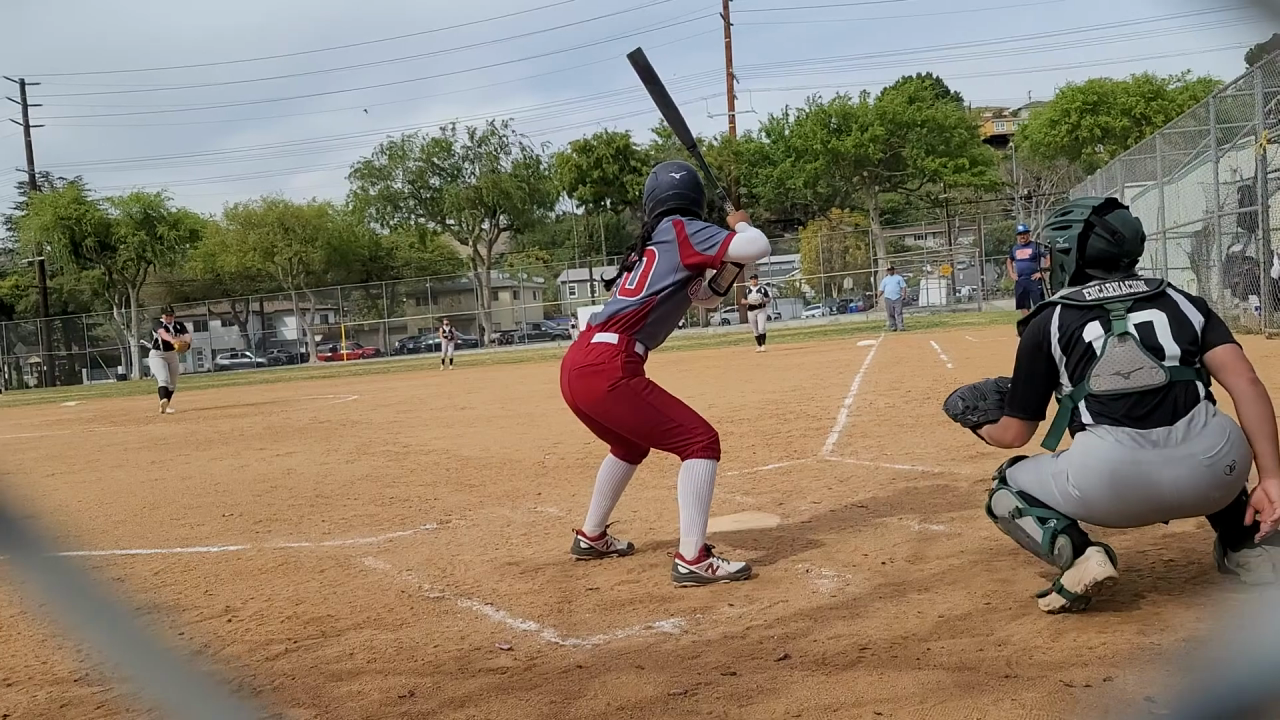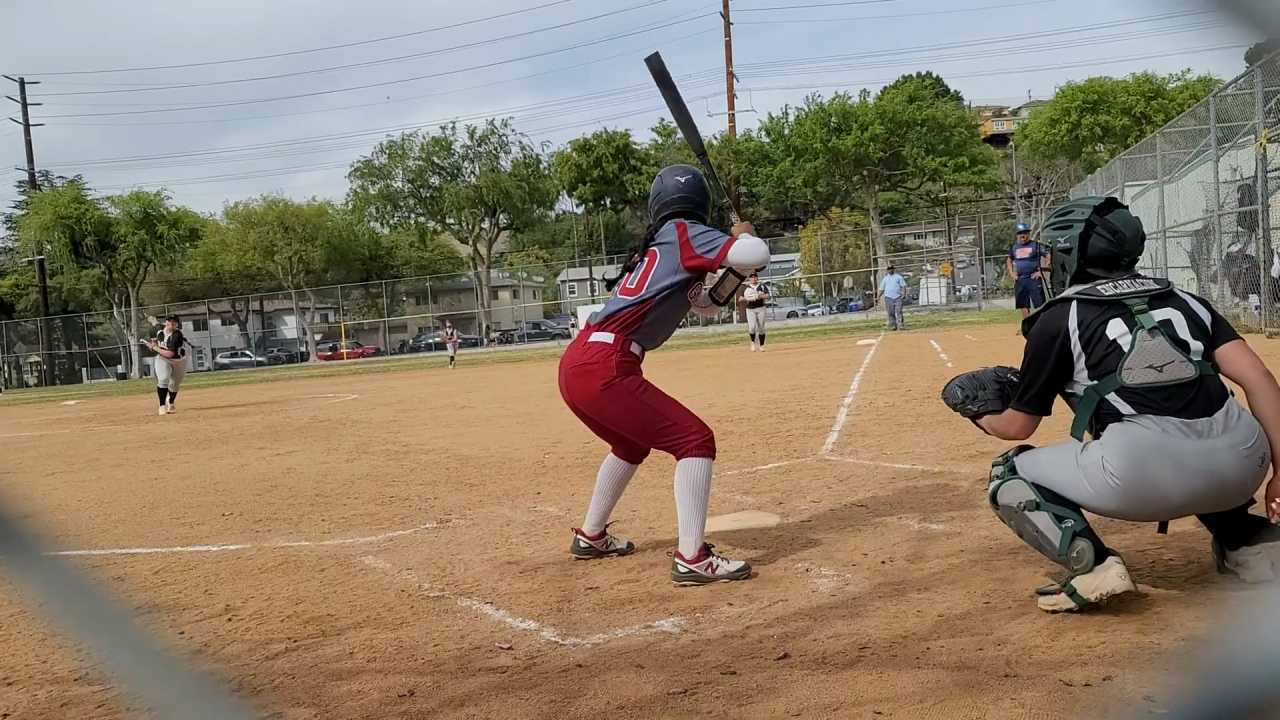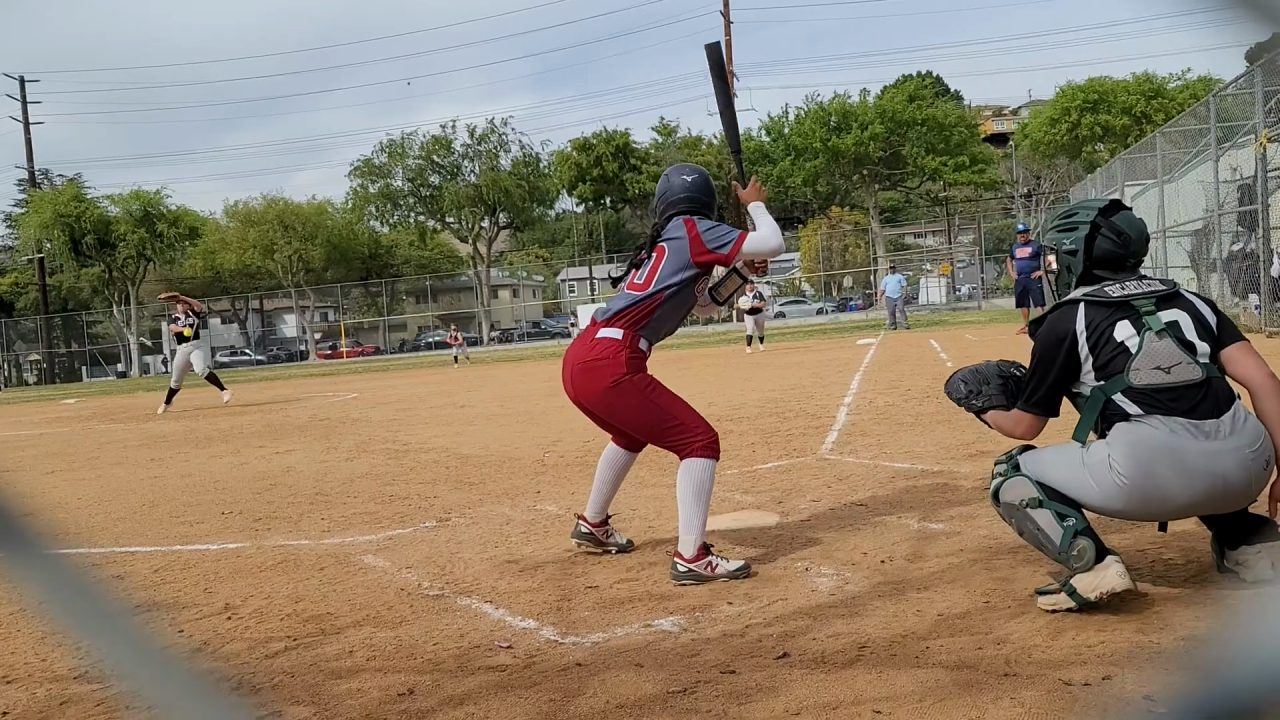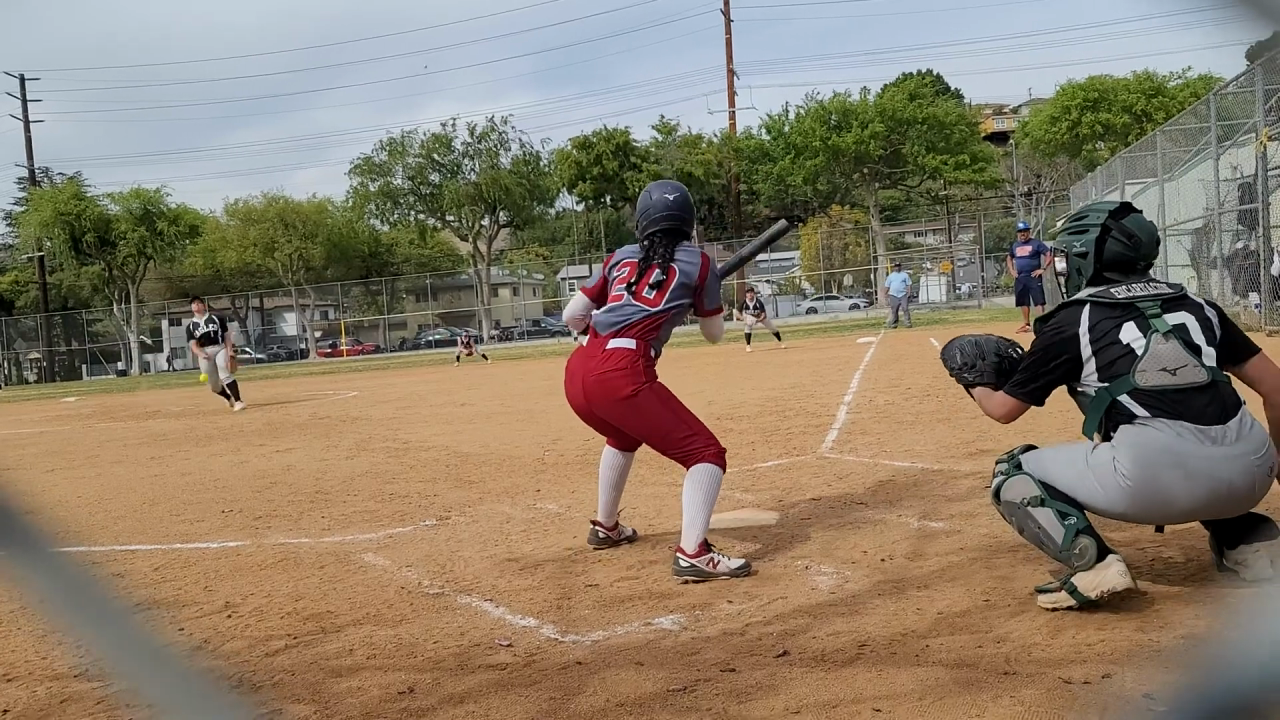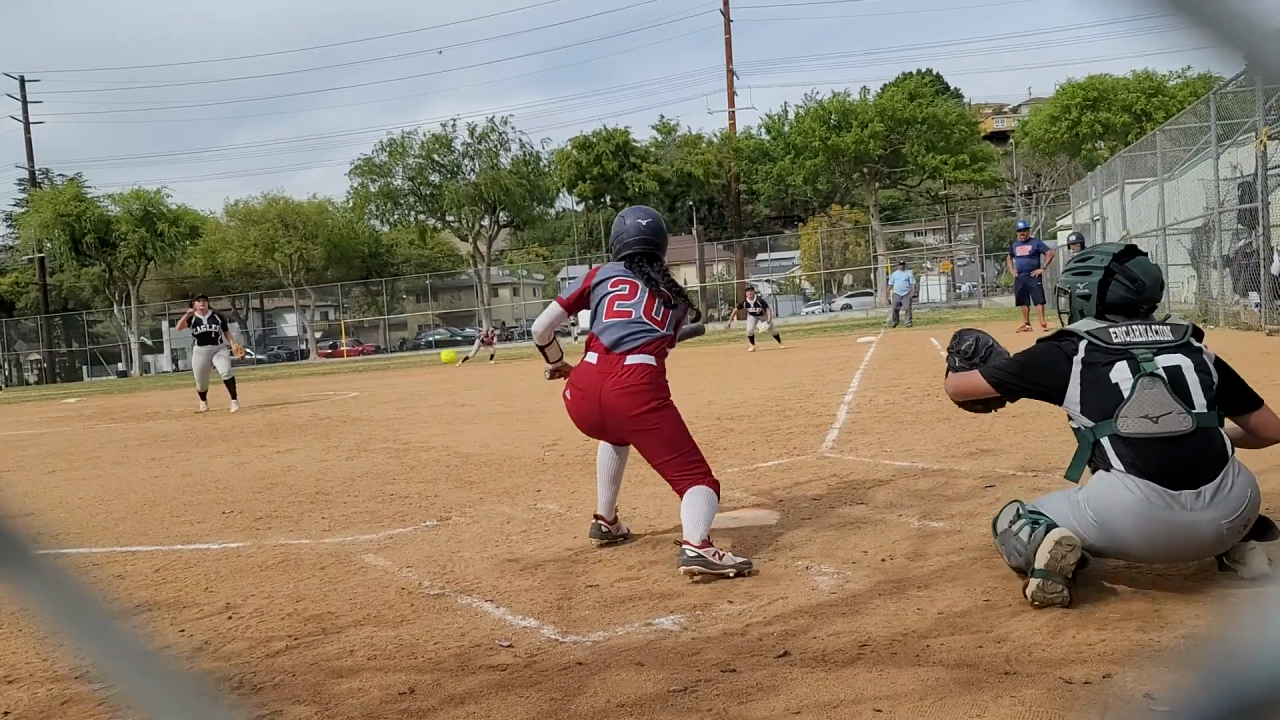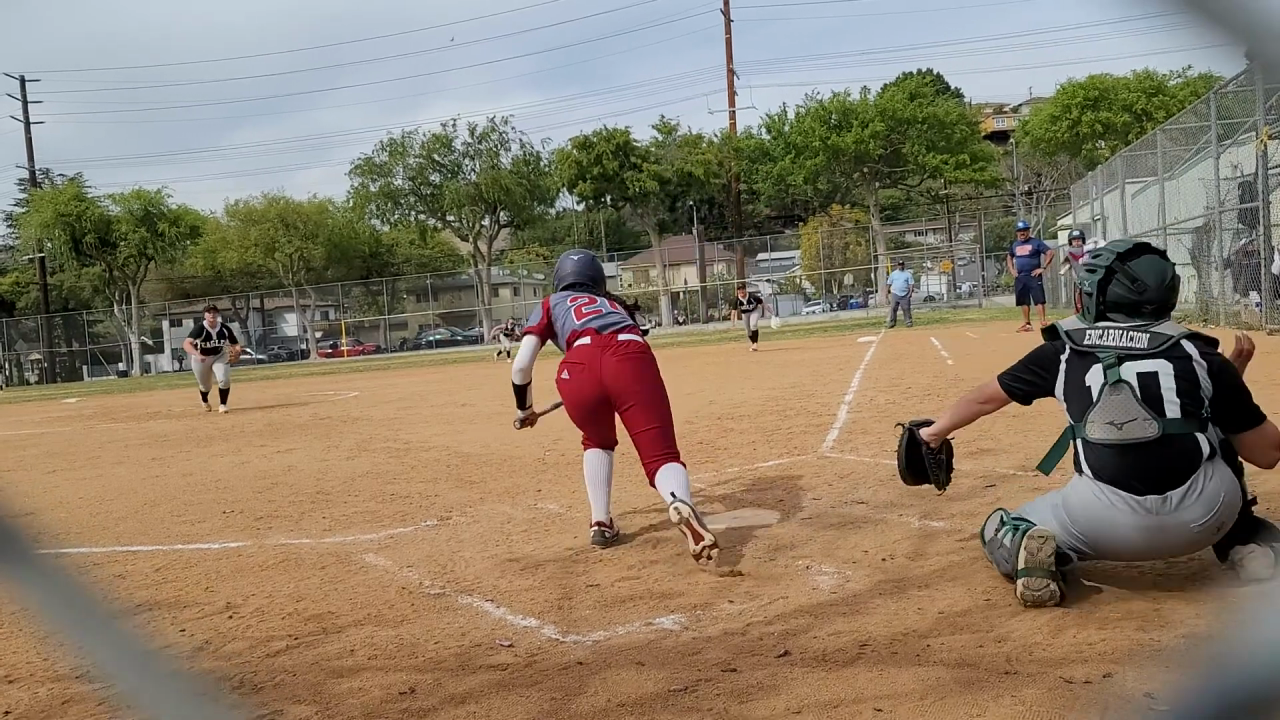
dt=0.3s
person 1, frame 1
left shoulder: (1049, 322)
right shoulder: (1180, 300)
left elbow: (1015, 433)
right elbow: (1246, 383)
left wrist: (980, 427)
left hip: (1113, 475)
right hip: (1211, 468)
left knee: (1008, 488)
left ankle: (1077, 556)
person 1, frame 2
left shoulder: (1058, 319)
right shoulder: (1183, 299)
left elbow: (1017, 426)
left wrist: (980, 416)
left hip: (1142, 470)
right hip: (1240, 460)
left knee: (1010, 475)
left ankle: (1090, 562)
right ankle: (1246, 542)
person 1, frame 3
left shoulder: (1066, 321)
right shoulder: (1188, 300)
left elbow: (1025, 425)
left wrist: (985, 408)
left hip: (1150, 469)
right hip: (1244, 464)
left knee: (1011, 476)
left ankle: (1091, 564)
person 1, frame 4
left shoulder: (1071, 322)
right shoulder: (1194, 304)
left elbow: (1004, 409)
left wrist: (975, 384)
left hip: (1153, 475)
left knee: (1014, 474)
left ankle: (1092, 561)
right ankle: (1247, 540)
person 1, frame 5
left shoulder: (1067, 352)
right shoulder: (1193, 349)
left elbow: (966, 387)
left wrist: (953, 379)
left hip: (1138, 522)
right hip: (1227, 516)
left knee: (1013, 524)
left ankle: (1046, 543)
right ankle: (1246, 541)
person 1, frame 6
left shoulder: (1065, 350)
right shoulder: (1196, 353)
left elbow: (984, 398)
left wrist: (936, 431)
right wrist: (1236, 382)
left hip: (1113, 523)
right hip: (1203, 516)
left knee: (999, 531)
left ankle: (1038, 550)
right ankle: (1246, 541)
person 2, frame 1
left shoulder: (652, 244)
right shoulder: (682, 231)
left elbow: (708, 297)
right elbow: (759, 247)
left wrist: (733, 259)
right wrist: (740, 225)
left hip: (578, 365)
right hip: (606, 370)
left knee: (631, 444)
right knee: (700, 441)
left ankle: (591, 537)
right ankle: (692, 559)
person 2, frame 2
left shoulder: (657, 247)
right shoulder: (685, 234)
left elbow: (707, 306)
right elbow: (758, 255)
left wrist: (735, 268)
right wrist: (742, 236)
left hip: (578, 364)
right hip: (603, 369)
left knee: (632, 442)
right knee: (695, 441)
left ankle: (590, 536)
right ankle: (691, 558)
person 2, frame 3
left shoulder: (656, 242)
right shoulder: (693, 230)
left elbow: (699, 305)
right elbow: (772, 245)
left wrist: (740, 271)
right wrist: (755, 203)
left hip: (578, 360)
right hip: (609, 365)
left knee: (632, 435)
right knee: (699, 441)
left ankle: (593, 524)
right ankle: (691, 557)
person 2, frame 4
left shoulder: (620, 256)
right shoulder: (698, 262)
left elbow: (572, 315)
right elbow: (714, 335)
right wrist: (695, 301)
left hip: (579, 371)
right hip: (621, 375)
left knee: (625, 436)
right knee: (706, 451)
left ankle: (605, 527)
right ankle: (692, 553)
person 2, frame 5
left shoulder: (598, 275)
right shoulder: (674, 295)
left elbow: (542, 327)
left wrist: (554, 359)
left hip: (583, 389)
right hip: (639, 387)
left knee: (614, 434)
right knee: (695, 477)
left ankle: (605, 520)
right ankle: (697, 547)
person 2, frame 6
left shoulder: (551, 304)
right shoulder: (616, 302)
left elbow: (521, 364)
left wrist: (523, 407)
left hip: (579, 367)
right hip: (632, 357)
left knee: (597, 442)
left ankle: (601, 523)
right ankle: (681, 503)
